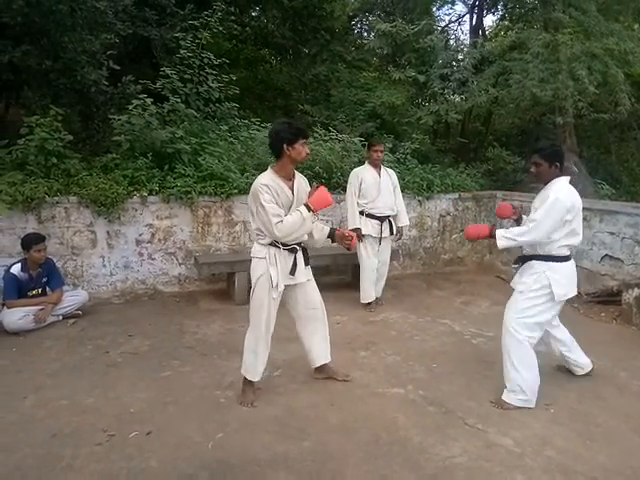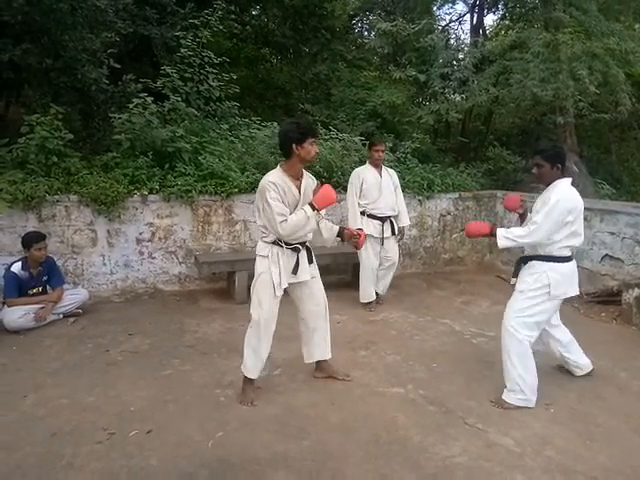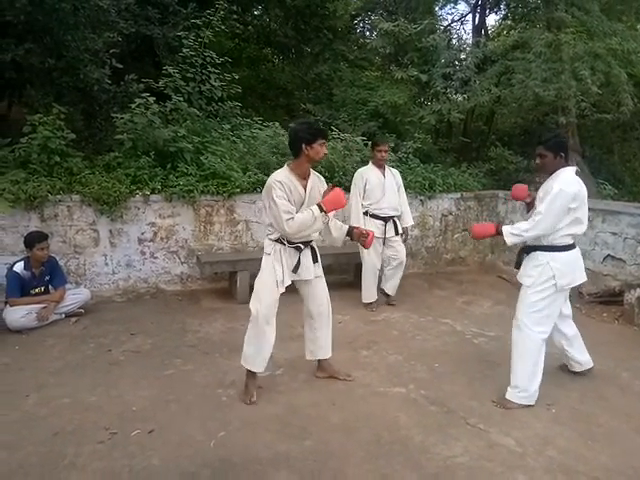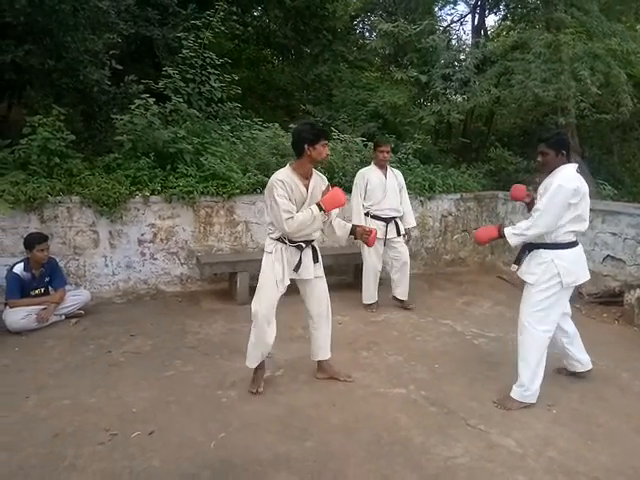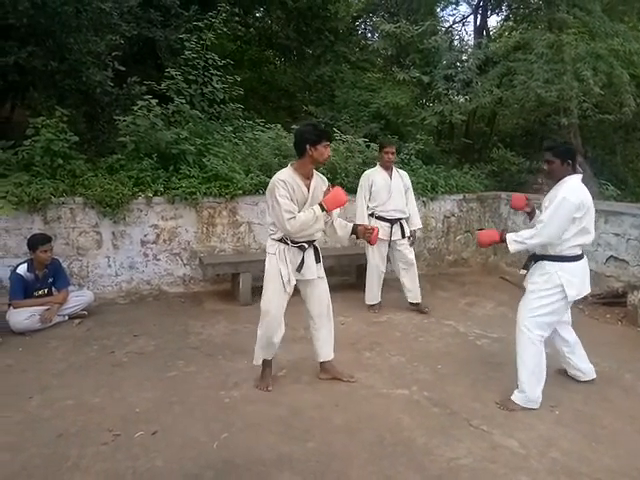
dt=0.1s
person 1, frame 1
left shoulder: (301, 181)
right shoulder: (263, 186)
right elbow: (280, 230)
left wrist: (332, 234)
right wrist: (308, 207)
left hip: (297, 257)
right hip: (270, 259)
left knee: (314, 311)
right knee: (262, 322)
left ankle: (321, 365)
right ankle: (249, 382)
person 1, frame 2
left shoulder: (310, 181)
right shoulder: (271, 184)
left elbow: (316, 223)
right elbow: (283, 228)
left wrist: (341, 232)
right wrist: (313, 206)
left hip: (302, 255)
right hip: (273, 256)
left knee: (316, 309)
right knee: (263, 318)
left ankle: (321, 364)
right ankle: (249, 381)
person 1, frame 3
left shoulder: (319, 181)
right shoulder: (277, 182)
left elbow: (325, 222)
right elbow: (289, 226)
left wrist: (350, 232)
right wrist: (320, 207)
left hip: (307, 253)
right hip: (279, 254)
left knee: (320, 308)
right knee: (262, 312)
left ankle: (323, 364)
right ankle: (252, 376)
person 1, frame 4
left shoulder: (321, 181)
right shoulder: (280, 181)
left elbow: (329, 220)
right elbow: (289, 225)
left wrist: (353, 230)
right wrist: (320, 206)
left hip: (308, 253)
right hip: (280, 253)
left knee: (320, 309)
right knee: (262, 311)
left ankle: (323, 365)
right ankle: (258, 368)
person 1, frame 5
left shoulder: (321, 182)
right shoulder: (281, 181)
left elbow: (329, 220)
right elbow: (291, 225)
left wrist: (355, 230)
right wrist: (321, 206)
left hip: (309, 253)
right hip: (282, 253)
left knee: (321, 309)
right knee: (272, 311)
left ankle: (326, 366)
right ankle: (266, 363)
person 2, frame 1
left shoulder: (559, 195)
right shoulder: (555, 191)
left elbow: (536, 233)
left wrist: (496, 234)
right wrist: (520, 220)
left hip: (545, 272)
right hip: (548, 268)
left knee: (517, 327)
right knee: (546, 322)
left ankle: (519, 395)
right ankle: (580, 364)
person 2, frame 2
left shoulder: (561, 197)
right shoulder: (558, 192)
left elbow: (537, 236)
left wrist: (495, 232)
right wrist: (525, 217)
left hip: (547, 272)
right hip: (549, 268)
left knee: (516, 326)
right knee: (547, 321)
left ankle: (519, 395)
right ankle: (579, 364)
person 2, frame 3
left shoulder: (562, 185)
right shoulder: (561, 182)
left elbow: (540, 225)
left wrist: (501, 230)
right wrist: (533, 206)
left hip: (551, 262)
right hip: (554, 258)
left knee: (528, 323)
right knee: (557, 315)
left ankle: (522, 394)
right ankle: (579, 362)
person 2, frame 4
left shoulder: (563, 182)
right shoulder: (564, 179)
left elbow: (541, 225)
left wrist: (502, 232)
right wrist: (532, 204)
left hip: (554, 260)
right hip: (555, 257)
left knee: (534, 322)
right knee: (556, 315)
left ankle: (525, 392)
right ankle: (579, 363)
person 2, frame 5
left shoulder: (569, 194)
right shoulder: (569, 189)
left elbow: (545, 235)
left wrist: (504, 237)
right wrist: (533, 214)
left hip: (557, 271)
right hip: (560, 266)
left knee: (530, 326)
right knee: (556, 322)
left ankle: (527, 397)
right ankle: (582, 370)
person 3, frame 1
left shoulder: (390, 174)
right shoulder: (358, 173)
left elbow: (397, 199)
right elbow: (352, 200)
left wrist: (400, 224)
right wrist: (355, 226)
left hip: (386, 224)
right hip: (367, 223)
left knee: (383, 262)
right knee: (369, 262)
left ankle: (376, 294)
right ankle: (368, 298)
person 3, frame 2
left shoulder: (391, 174)
right shoulder: (359, 173)
left elbow: (398, 199)
right elbow: (352, 201)
left wrist: (402, 224)
right wrist: (356, 226)
left hip: (388, 224)
right hip: (369, 224)
left knee: (391, 259)
right knee: (369, 262)
left ankle: (378, 290)
right ankle: (368, 297)
person 3, frame 3
left shoulder: (394, 174)
right shoulder: (362, 173)
left elbow: (402, 199)
right elbow: (356, 201)
left wrist: (405, 224)
right wrist: (359, 227)
left hip: (392, 224)
right hip: (372, 224)
left knee: (399, 258)
right knee: (372, 263)
left ankle: (387, 290)
right ankle: (370, 298)
person 3, frame 4
left shoulder: (397, 174)
right shoulder: (364, 174)
left elbow: (404, 200)
right elbow: (357, 202)
left wrist: (408, 225)
left hip: (394, 225)
right hip: (373, 225)
left knee: (402, 260)
right knee: (372, 264)
left ankle: (401, 296)
right ankle: (370, 299)
person 3, frame 5
left shoulder: (403, 175)
right shoulder: (369, 175)
left elbow: (410, 202)
right elbow: (361, 203)
left wrist: (413, 227)
left hip: (400, 226)
right hip: (378, 226)
left knee: (408, 261)
right knee: (376, 265)
left ankle: (415, 300)
right ankle: (373, 300)
